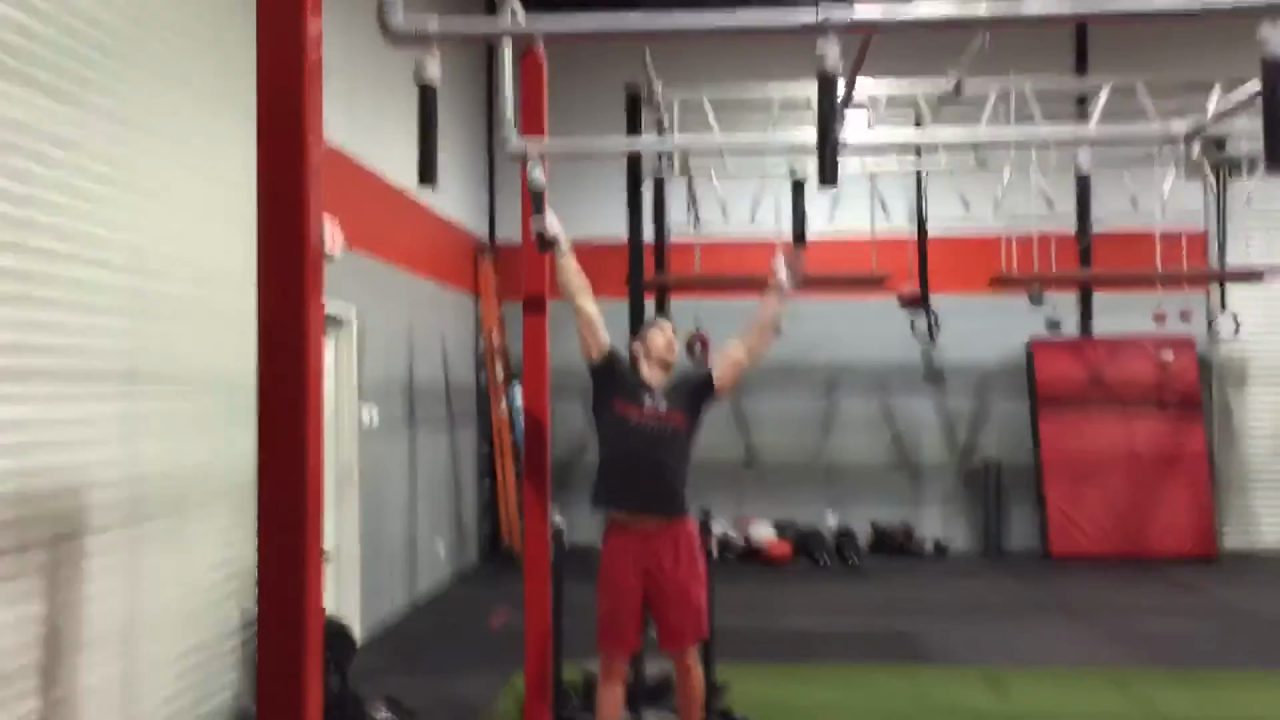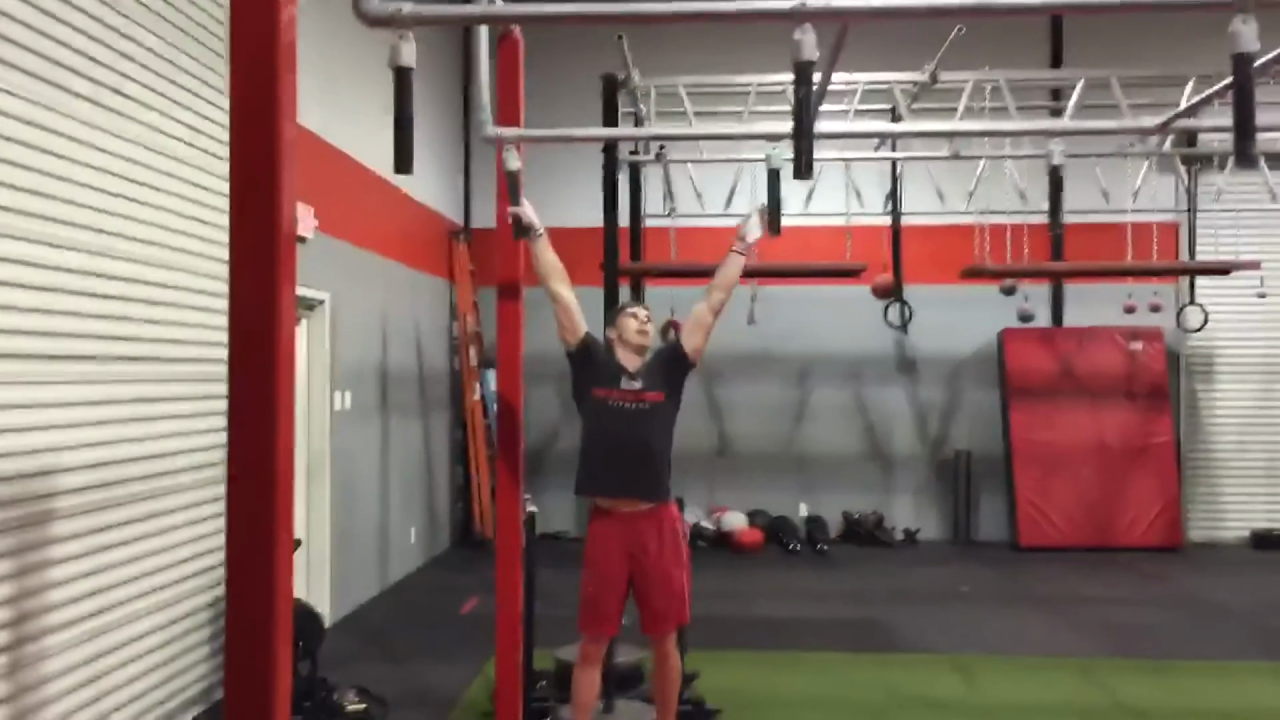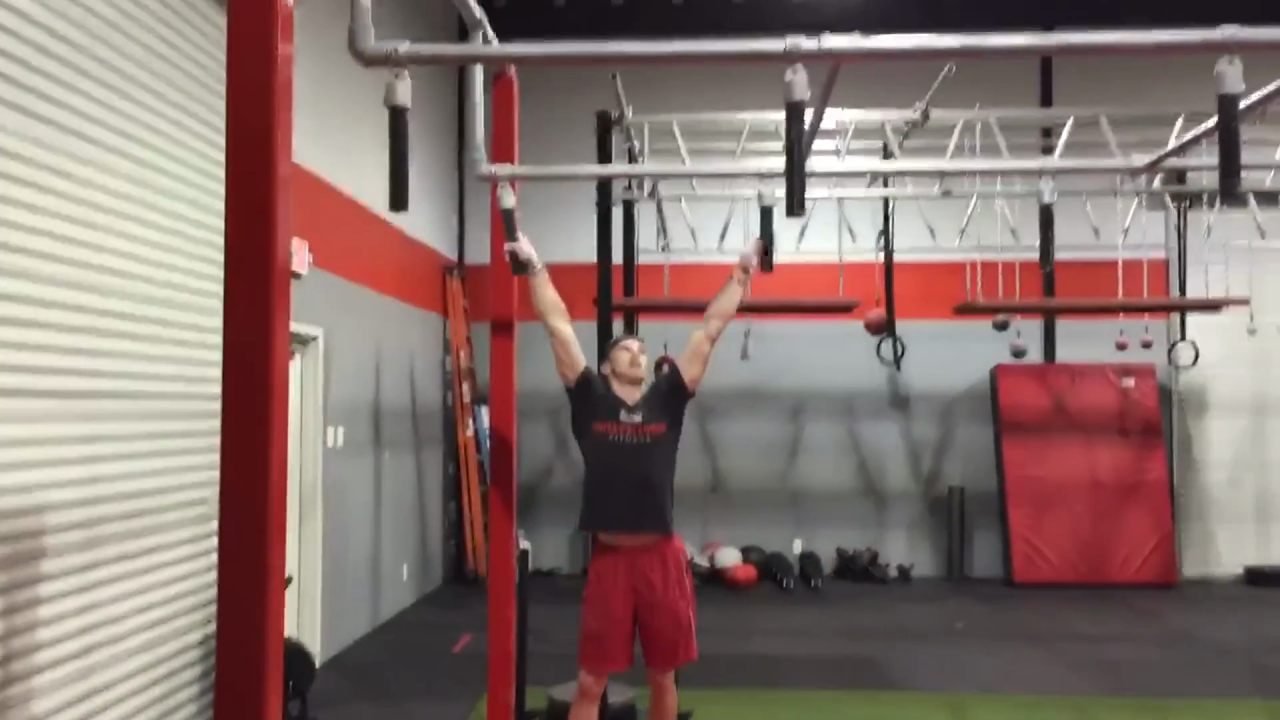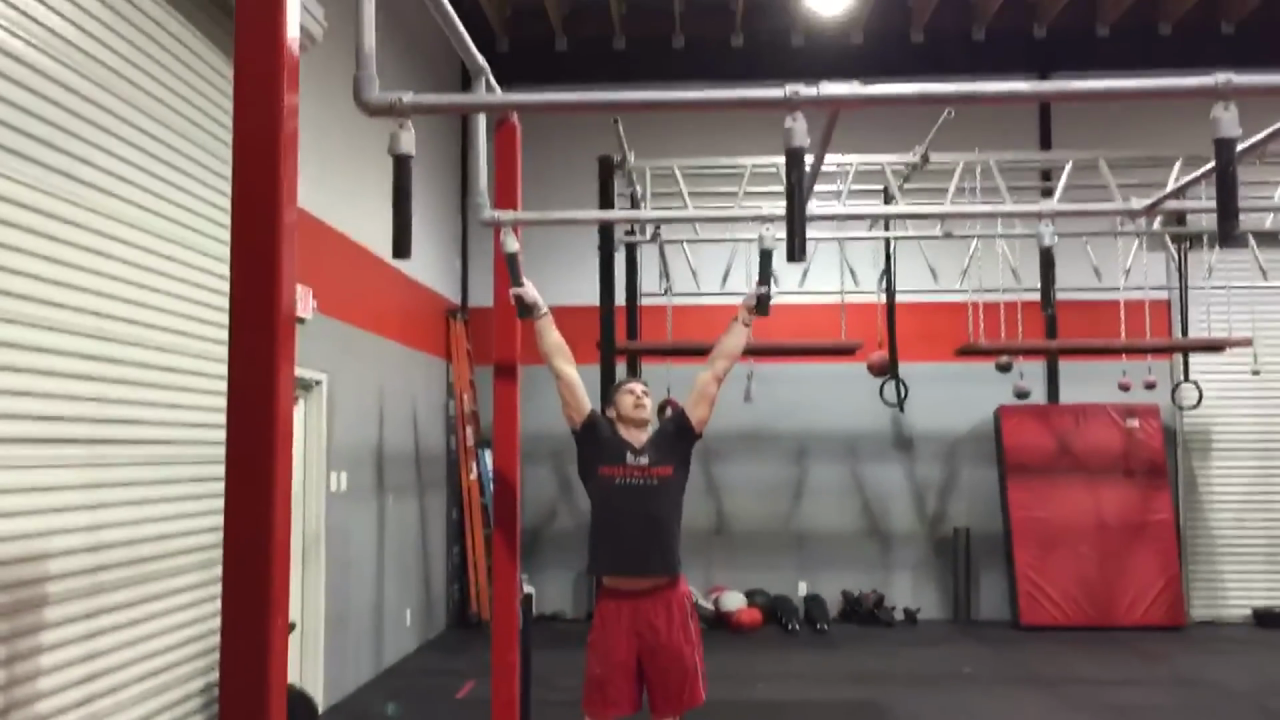
dt=0.2s
person 1, frame 1
left shoulder: (688, 391)
right shoulder: (613, 379)
left elbow: (745, 350)
right elbow: (583, 306)
left wrist: (778, 289)
right wrist: (559, 244)
left hip: (672, 539)
right hip: (623, 539)
left knee: (686, 654)
right knee: (613, 661)
person 1, frame 2
left shoulder: (668, 367)
right shoulder: (592, 366)
left elbow: (710, 304)
right elbow: (562, 295)
left wrist: (742, 245)
right wrist: (537, 232)
left hip: (658, 524)
right hip: (606, 526)
left knee: (664, 640)
right knee: (592, 645)
person 1, frame 3
left shoulder: (667, 399)
right shoulder: (590, 399)
left elbow: (708, 331)
right elbow: (559, 327)
left wrist: (741, 272)
right wrist: (535, 266)
left hip: (661, 557)
right hip: (610, 559)
left knee: (663, 673)
right knee: (591, 679)
person 1, frame 4
left shoulder: (674, 441)
right shoulder: (596, 443)
left elbow: (715, 372)
right elbow: (564, 370)
left wrist: (745, 314)
right wrist: (539, 309)
left hip: (667, 602)
right hip: (615, 604)
